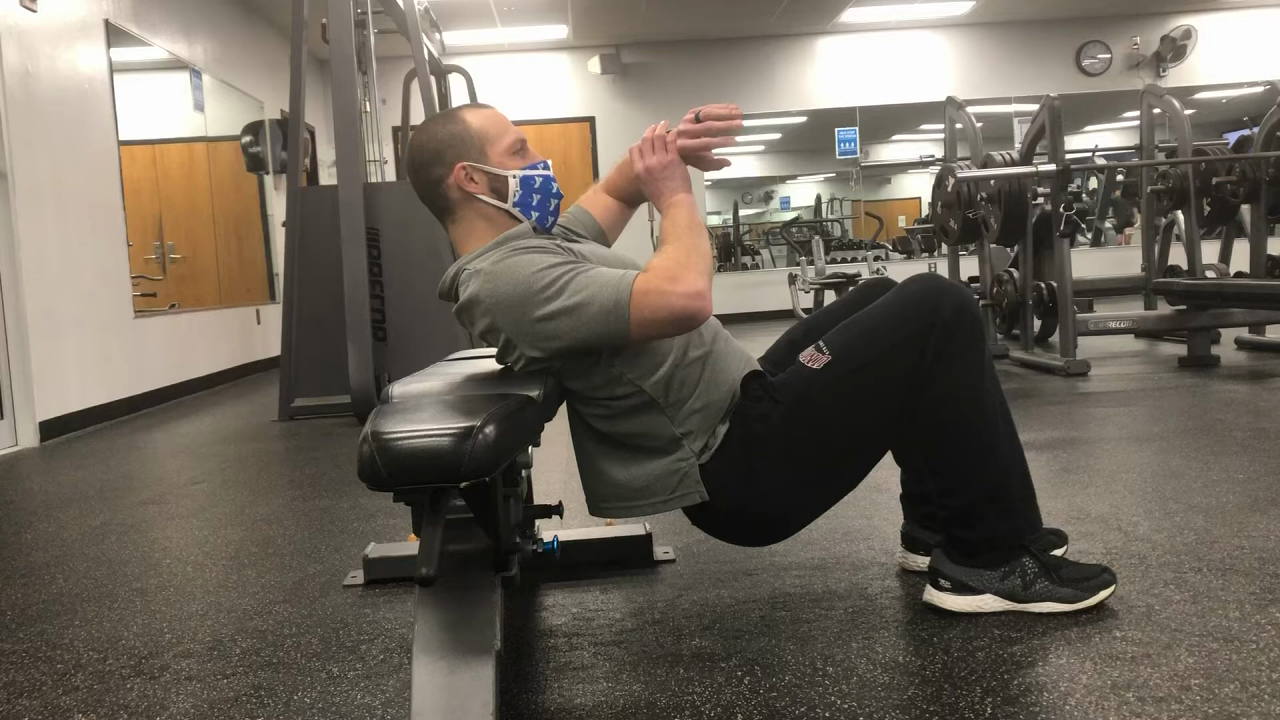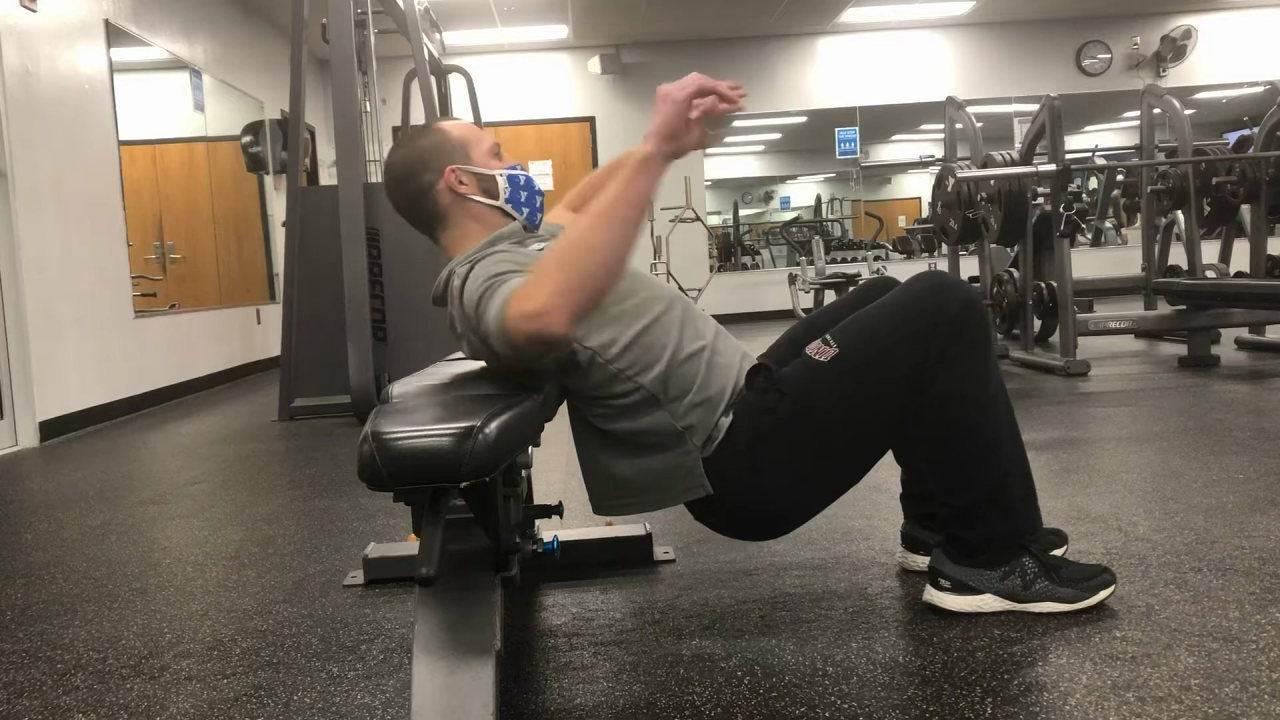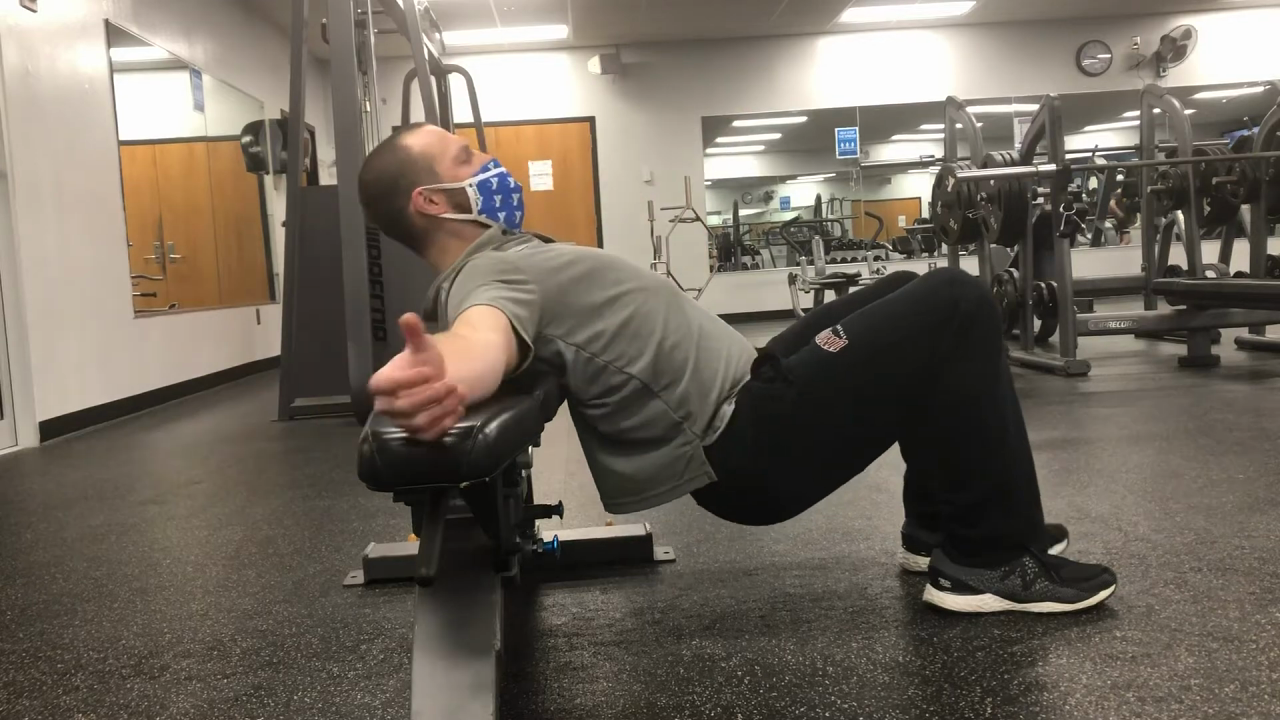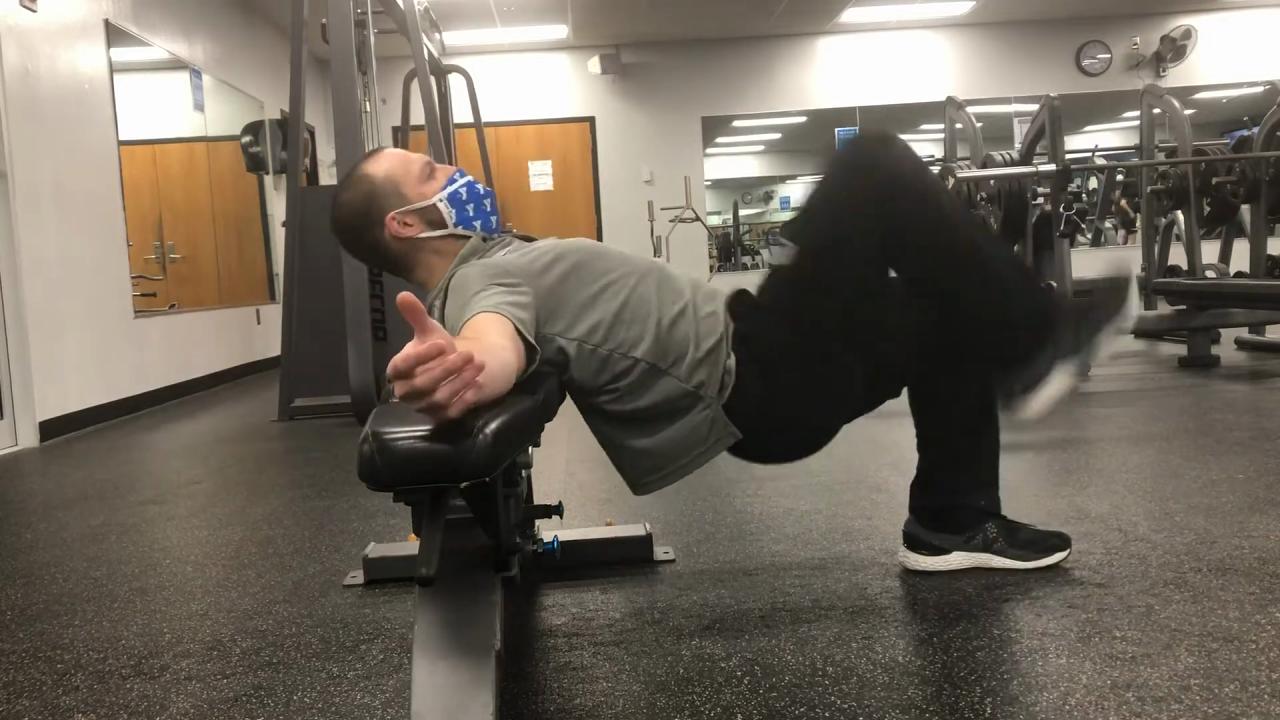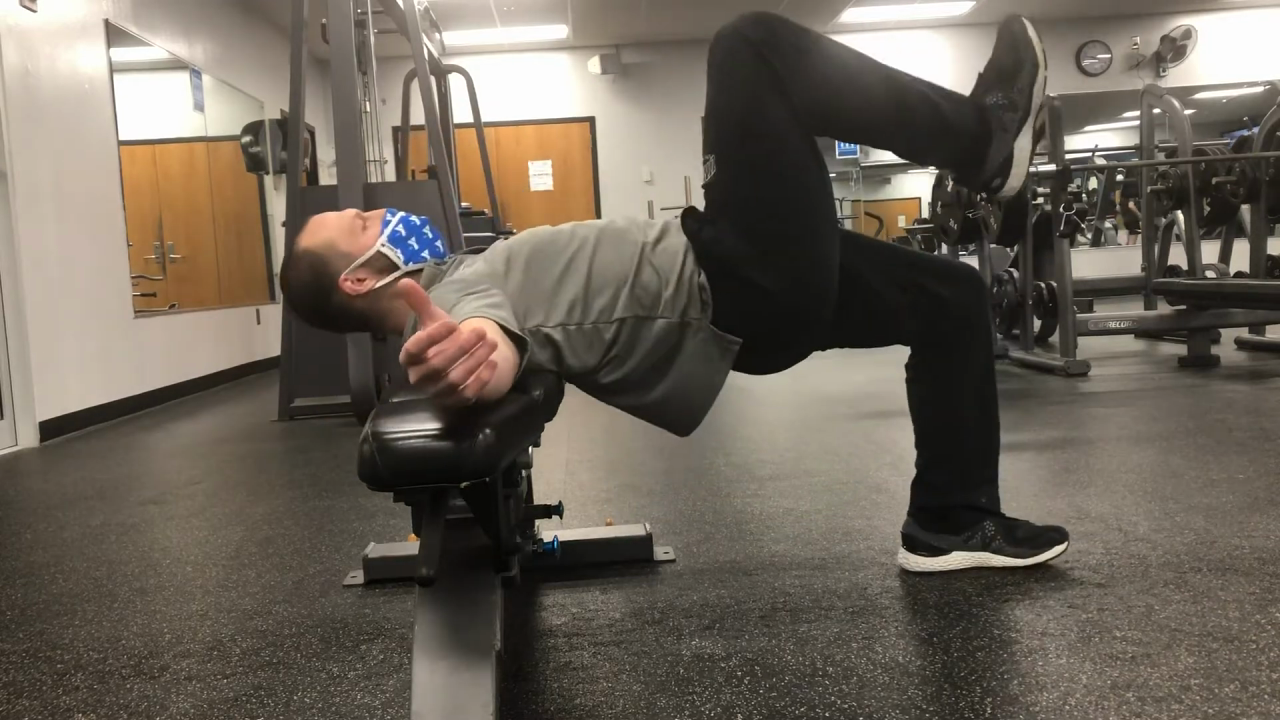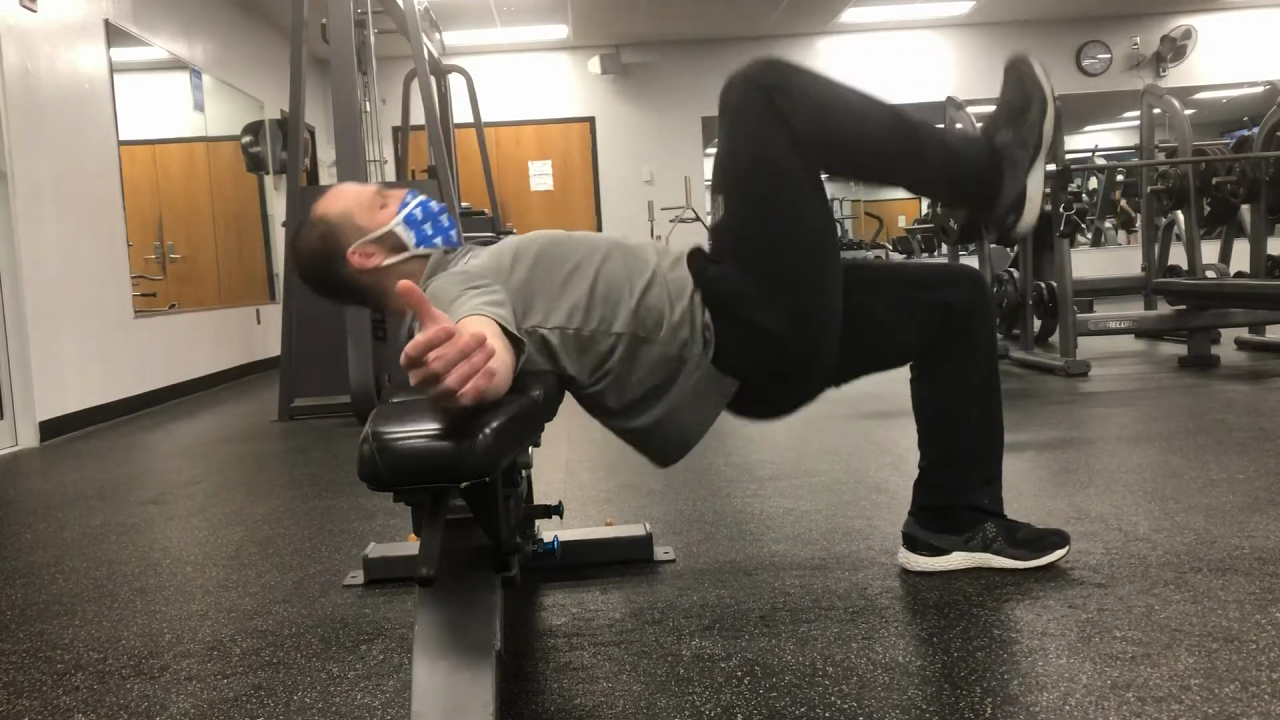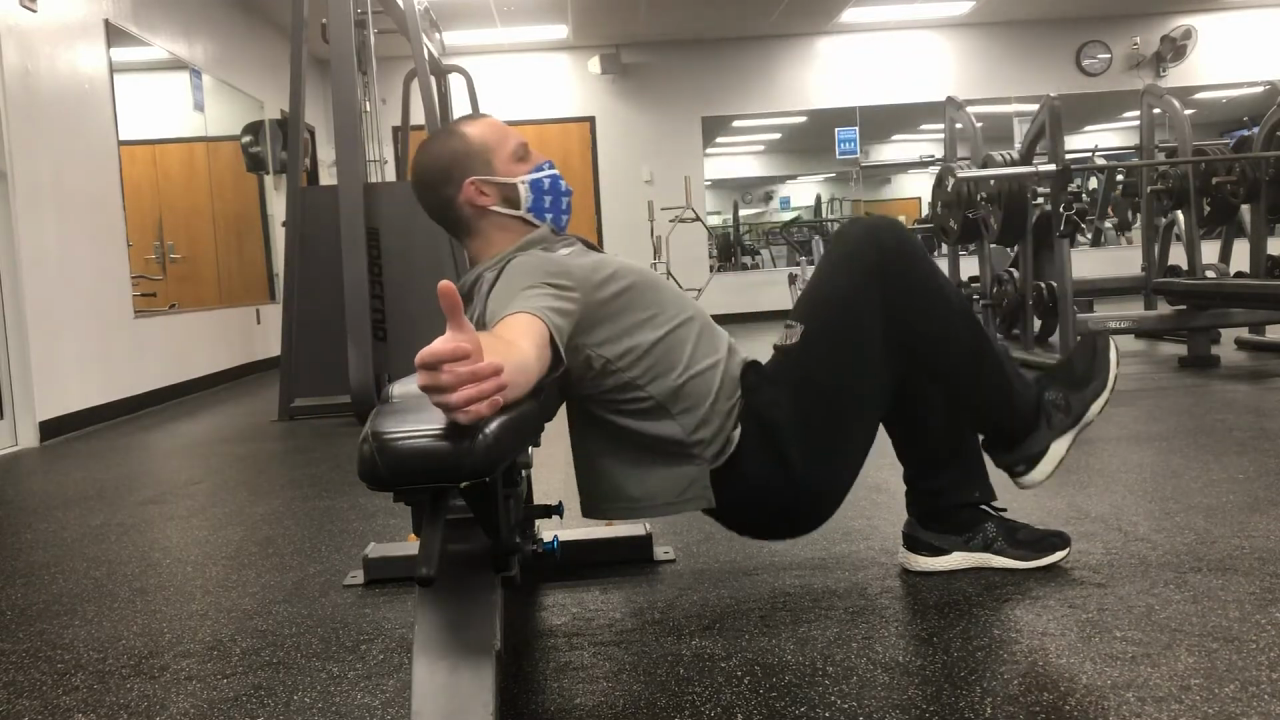
dt=0.7s
person 1, frame 1
left shoulder: (530, 242)
right shoulder: (511, 278)
left elbow: (617, 187)
right elbow: (683, 297)
left wrist: (672, 141)
right wrist: (676, 192)
left hip: (740, 411)
right hip: (743, 466)
left knee: (888, 300)
right knee: (936, 310)
left ankle: (935, 527)
right ankle: (988, 562)
person 1, frame 2
left shoulder: (509, 248)
right shoulder: (490, 280)
left elbow: (579, 209)
right elbow: (547, 315)
left wrist: (664, 140)
right wrist: (654, 152)
left hip: (741, 414)
right hip: (745, 458)
left knee: (890, 298)
right knee: (942, 308)
left ankle: (939, 527)
right ankle: (990, 560)
person 1, frame 3
left shoulder: (503, 258)
right shoulder: (487, 280)
right elbow: (478, 340)
right wrist: (440, 379)
left hip: (746, 397)
right hip: (751, 444)
left knee: (910, 296)
right knee: (955, 307)
left ankle: (938, 526)
right ankle: (989, 560)
person 1, frame 4
left shoulder: (491, 261)
right shoulder: (480, 286)
right elbow: (493, 347)
right wrist: (454, 368)
left hip: (754, 363)
right hip: (763, 382)
left knee: (940, 309)
right knee: (872, 165)
left ankle: (952, 523)
right ankle: (1032, 339)
person 1, frame 5
left shoulder: (456, 284)
right shoulder: (456, 303)
right elbow: (495, 353)
right wrist: (459, 363)
left hip: (754, 285)
right hip: (745, 284)
left knee: (951, 296)
right knee: (751, 42)
left ankle: (951, 522)
right ankle: (979, 139)
person 1, frame 6
left shoulder: (462, 272)
right shoulder: (453, 295)
right elbow: (486, 348)
right wrist: (465, 361)
left hip: (755, 326)
right hip: (752, 328)
left knee: (955, 300)
right knee: (763, 91)
left ankle: (952, 522)
right ankle: (990, 179)
person 1, frame 7
left shoulder: (534, 267)
right shoulder: (529, 282)
right elbow: (518, 344)
right wrist: (480, 368)
left hip: (757, 449)
right hip: (771, 462)
left knee: (908, 325)
right knee: (874, 249)
left ankle: (950, 521)
right ankle: (1022, 424)
